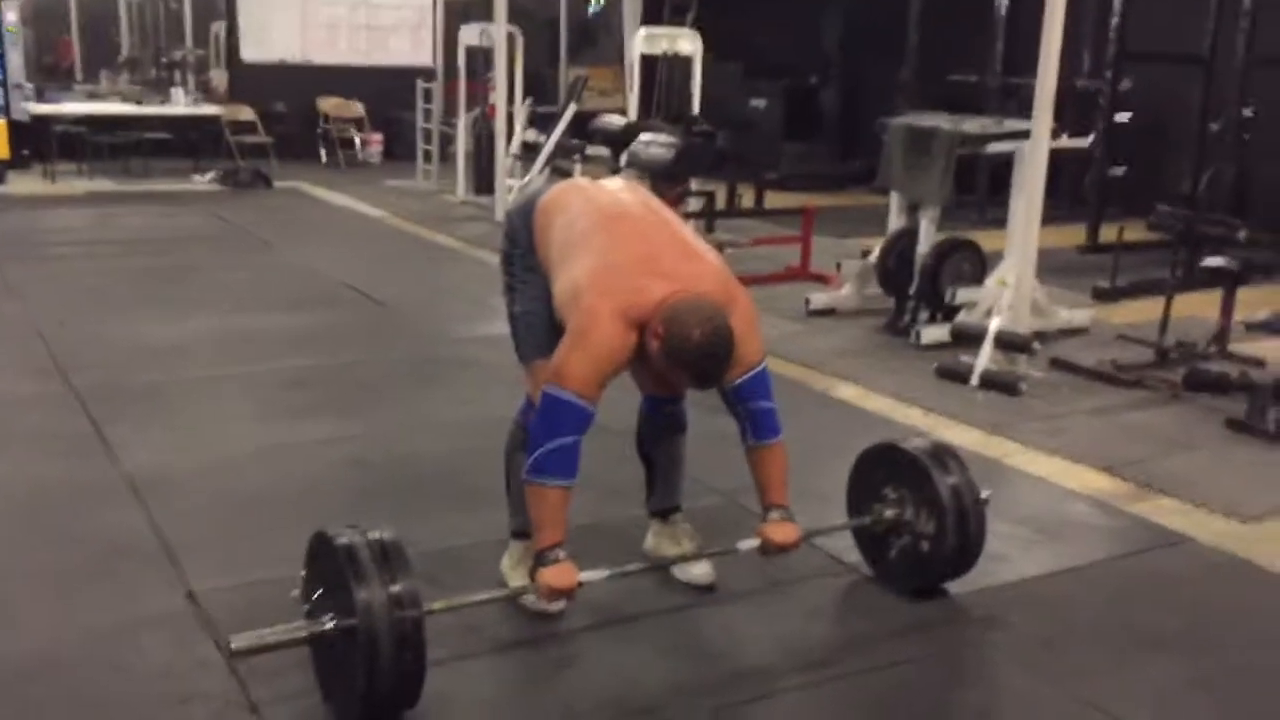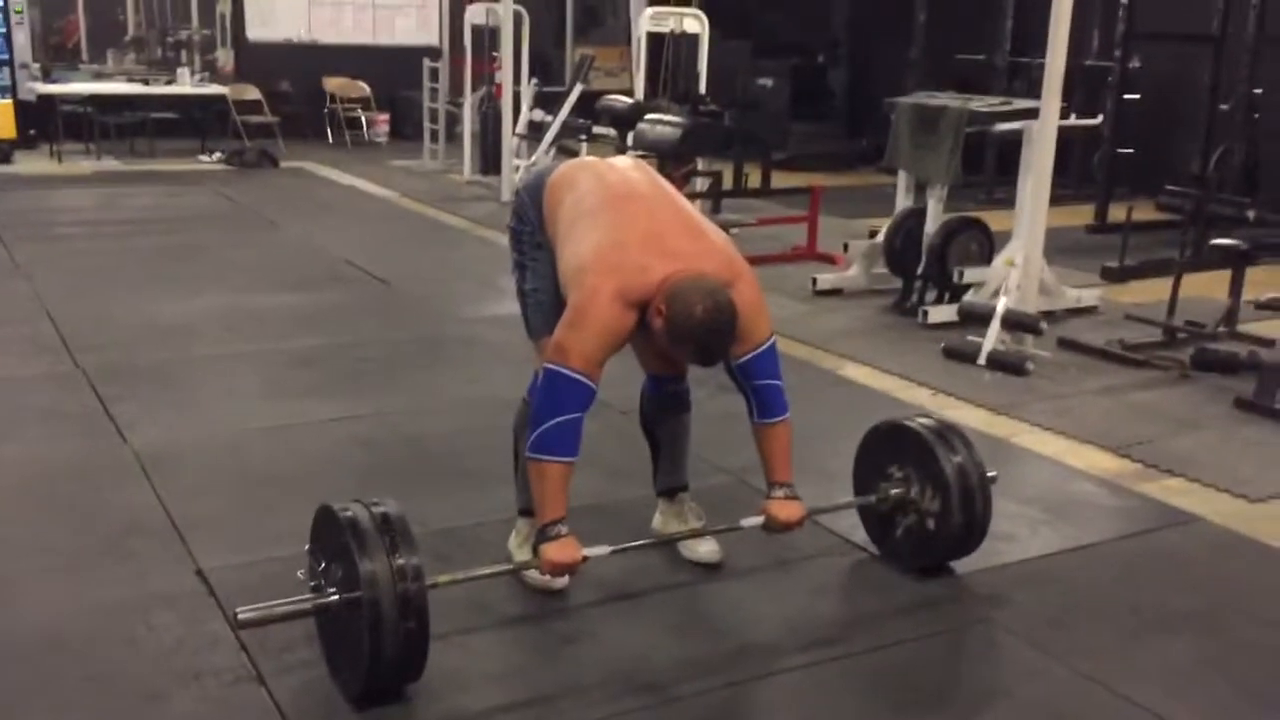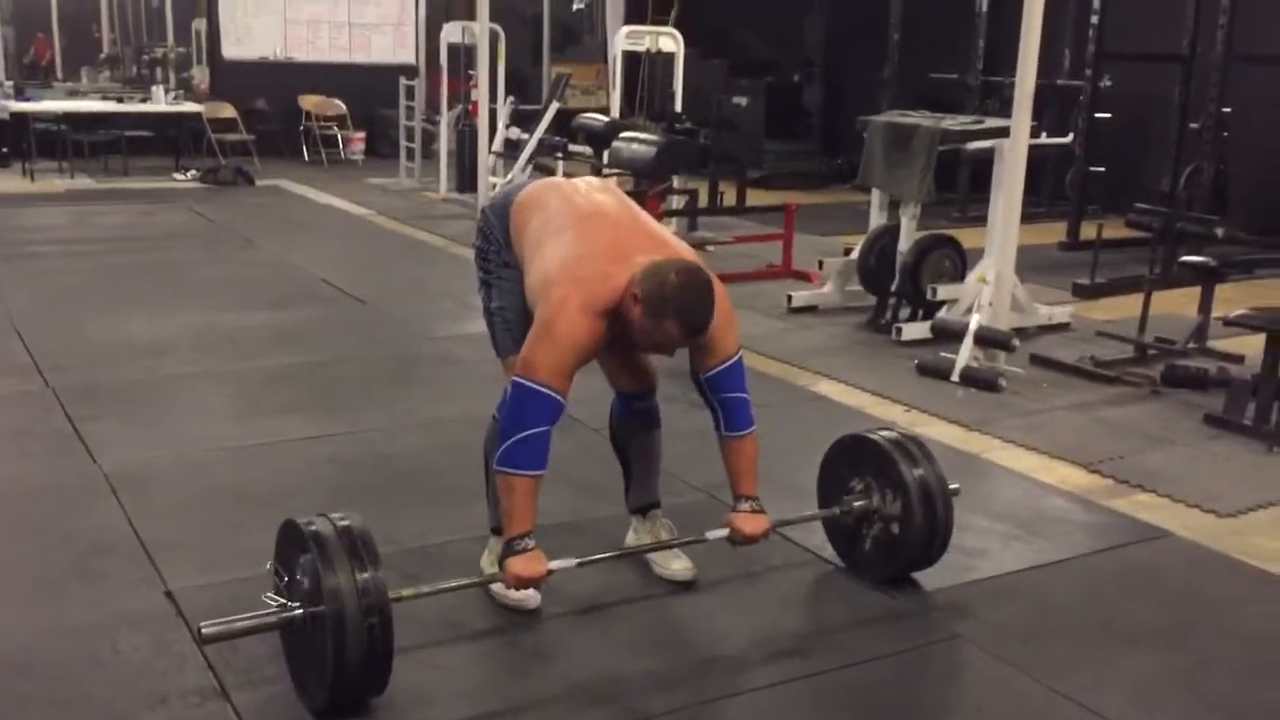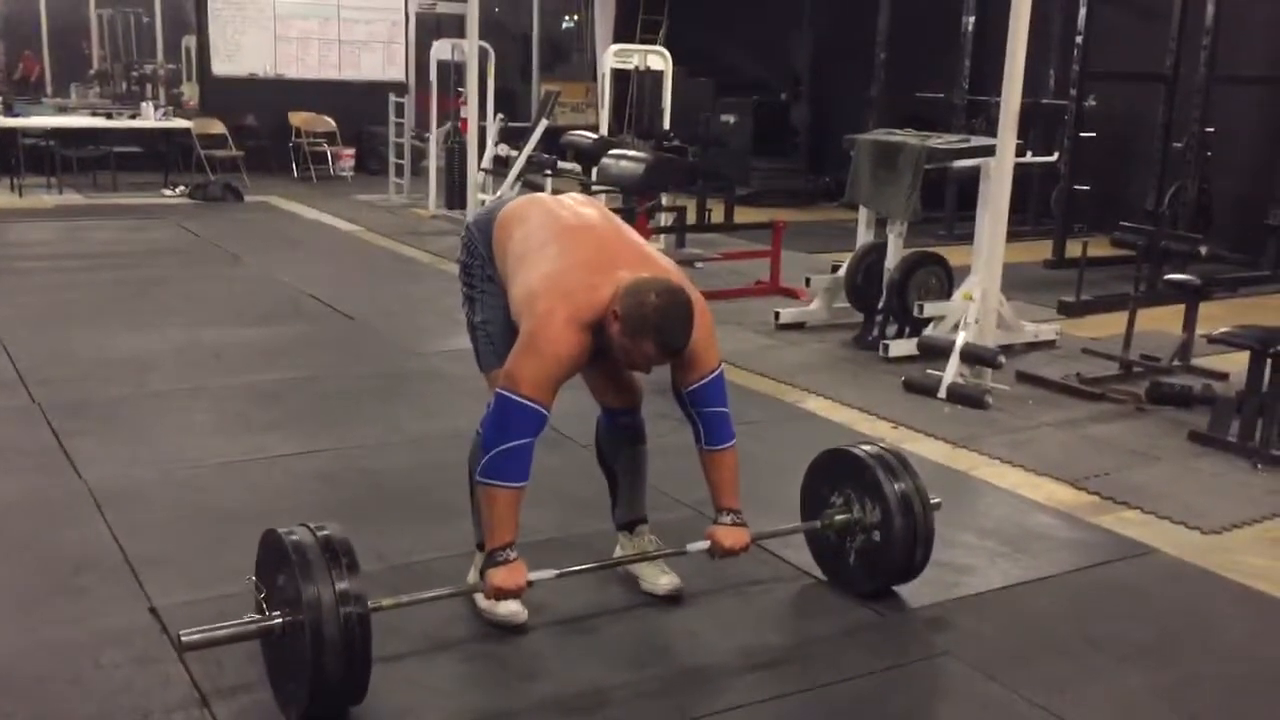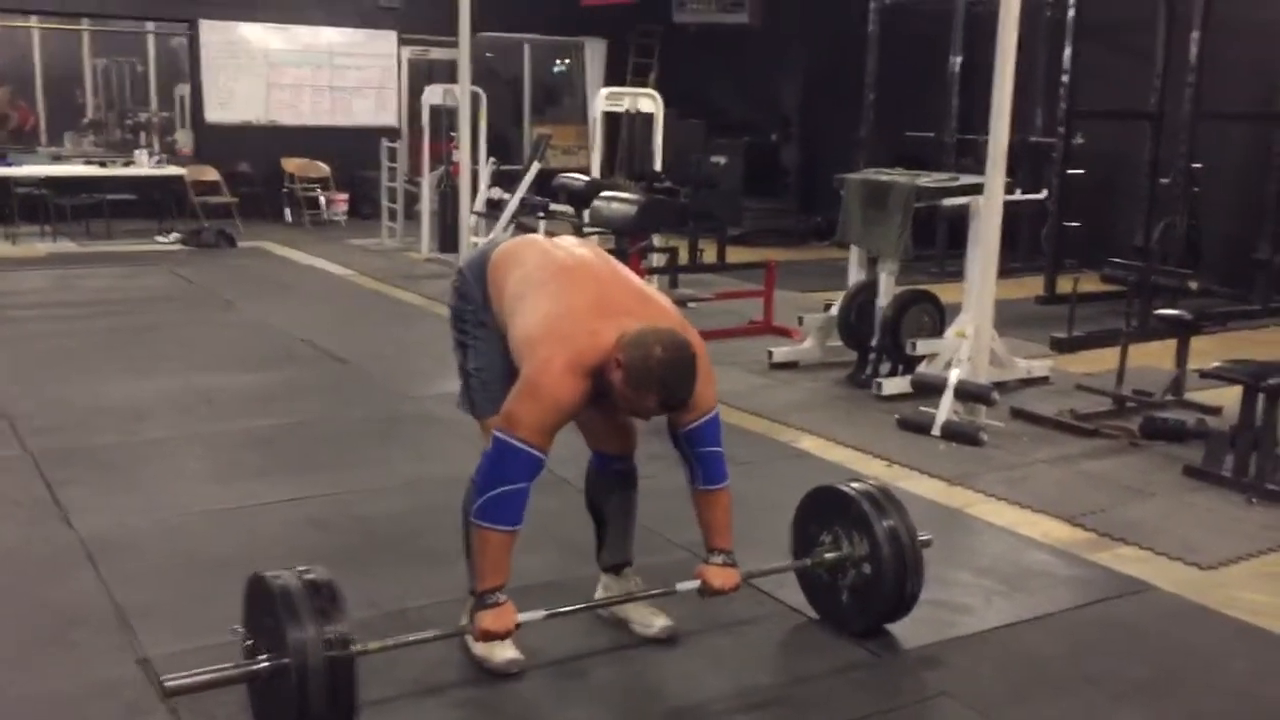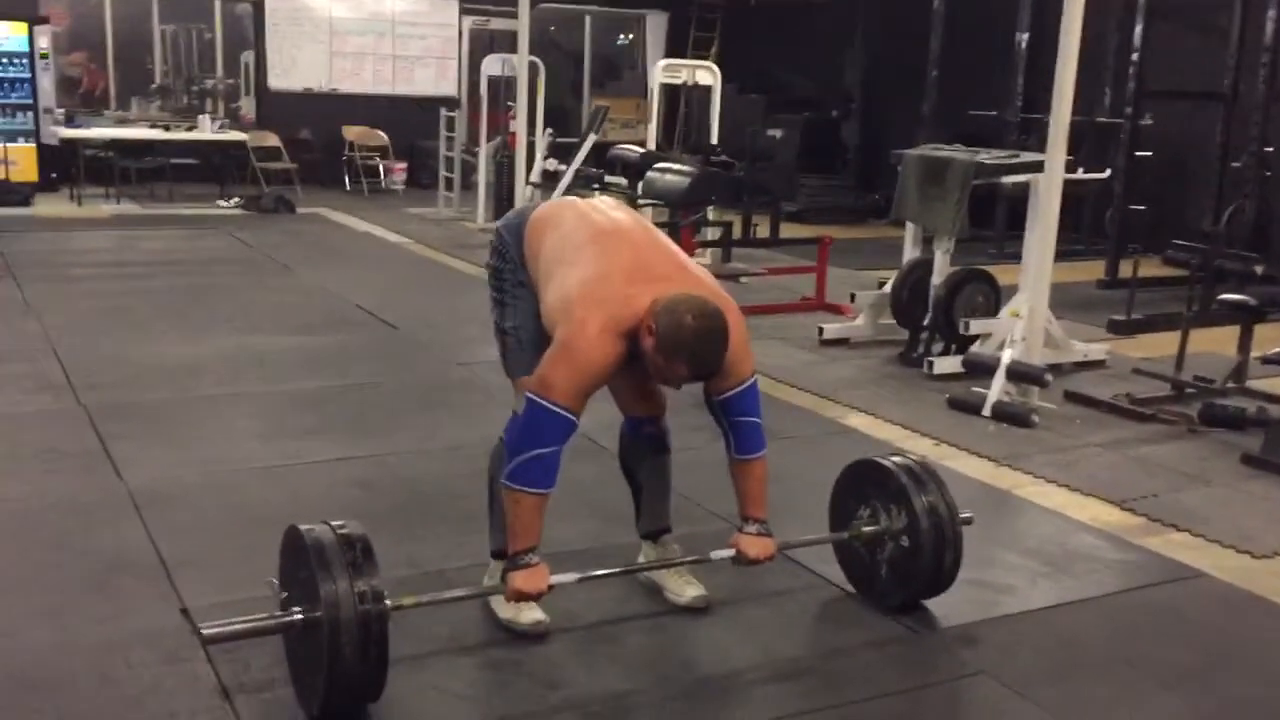
dt=0.7s
person 1, frame 1
left shoulder: (729, 308)
right shoulder: (606, 322)
left elbow: (756, 407)
right elbow: (556, 430)
left wrist: (777, 513)
right wrist: (551, 556)
left knee: (664, 394)
right knee: (551, 400)
left ankle: (667, 524)
right ankle: (524, 546)
person 1, frame 2
left shoulder: (735, 285)
right shoulder: (606, 297)
left elbow: (764, 385)
right elbow: (559, 407)
left wrist: (782, 490)
right wrist: (554, 531)
left knee: (668, 373)
right knee: (558, 377)
left ankle: (674, 504)
right ankle: (531, 524)
person 1, frame 3
left shoulder: (701, 298)
right shoulder: (576, 309)
left elbow: (730, 397)
right elbow: (527, 420)
left wrist: (747, 502)
right wrist: (521, 544)
left knee: (638, 386)
right knee: (528, 392)
left ankle: (647, 521)
right ankle: (501, 542)
person 1, frame 4
left shoulder: (684, 310)
right shoulder: (560, 324)
left elbow: (710, 411)
right elbow: (510, 433)
left wrist: (729, 514)
right wrist: (503, 555)
left knee: (623, 402)
right knee: (511, 410)
left ankle: (634, 536)
right ankle: (486, 557)
person 1, frame 5
left shoulder: (685, 353)
right shoulder: (560, 369)
left elbow: (705, 452)
right elbow: (504, 476)
left wrist: (720, 554)
right wrist: (493, 598)
right hip: (487, 289)
left knee: (617, 447)
right knee: (505, 455)
left ankle: (617, 579)
right ankle: (478, 604)
person 1, frame 6
left shoulder: (724, 323)
right shoulder: (594, 333)
left elbow: (742, 421)
right elbow: (537, 438)
left wrist: (755, 524)
right wrist: (525, 559)
right hip: (525, 247)
left knee: (647, 412)
right knee: (536, 413)
left ankle: (657, 546)
right ankle: (502, 564)
